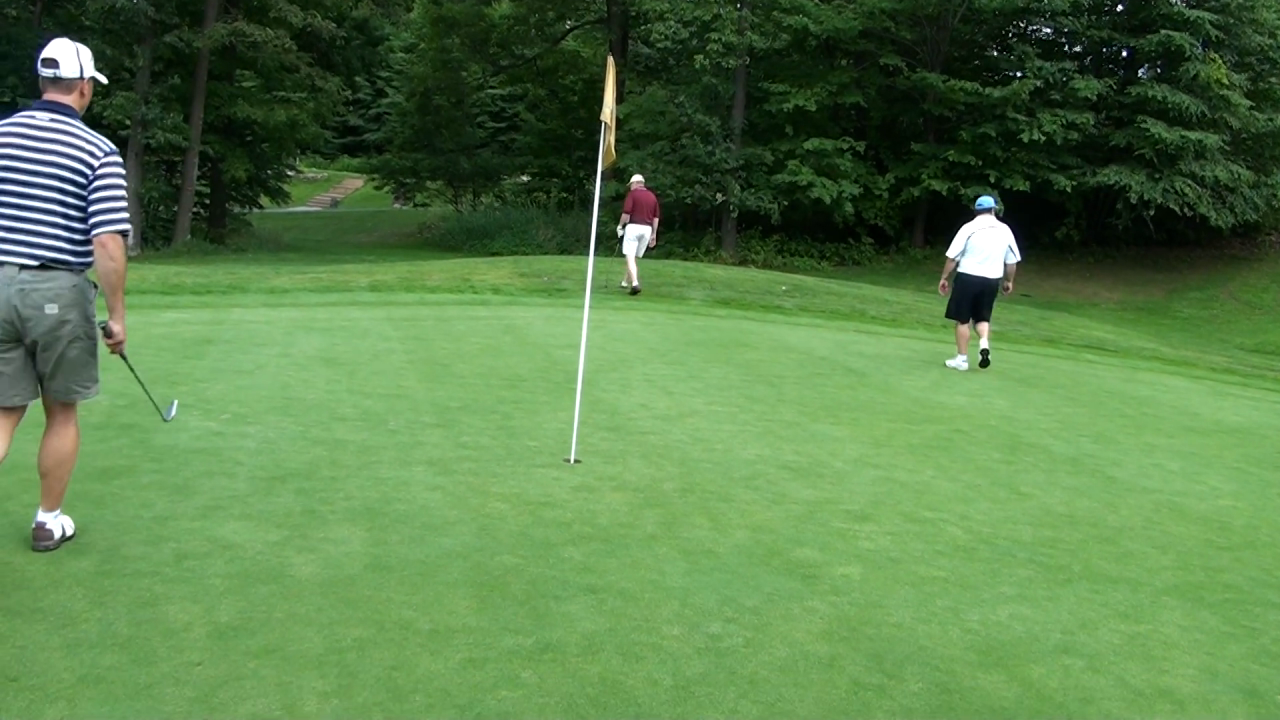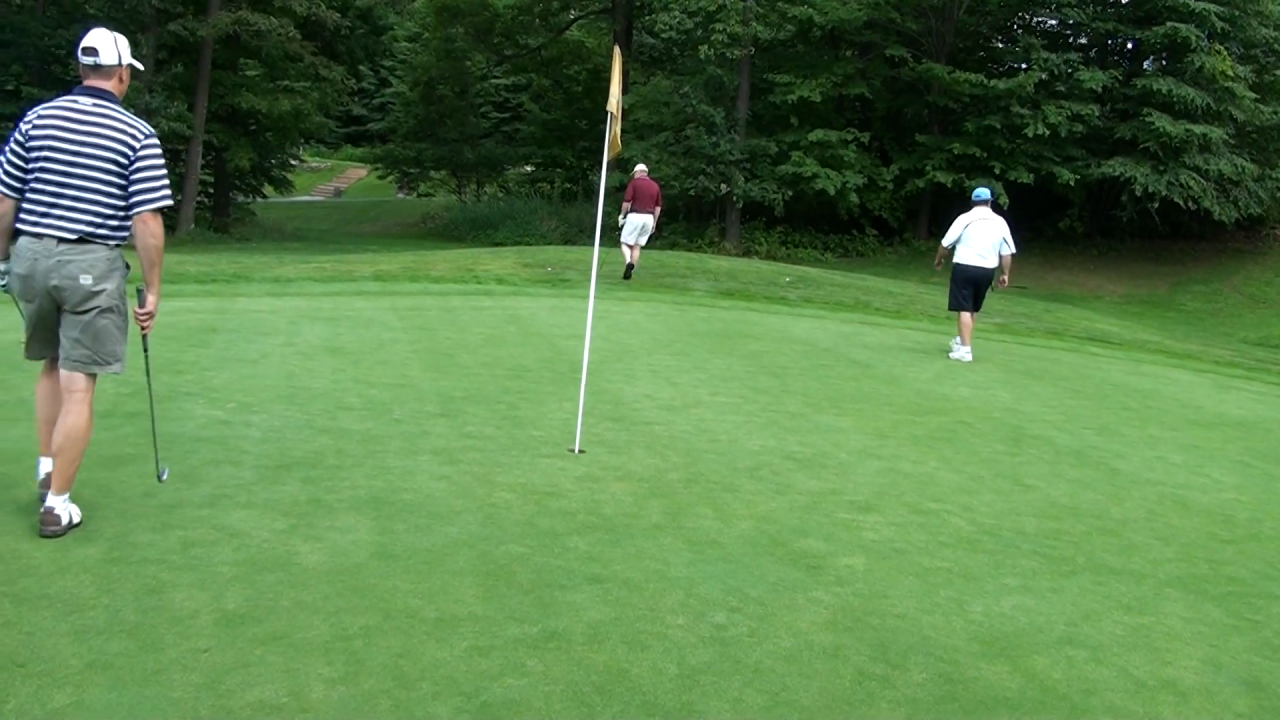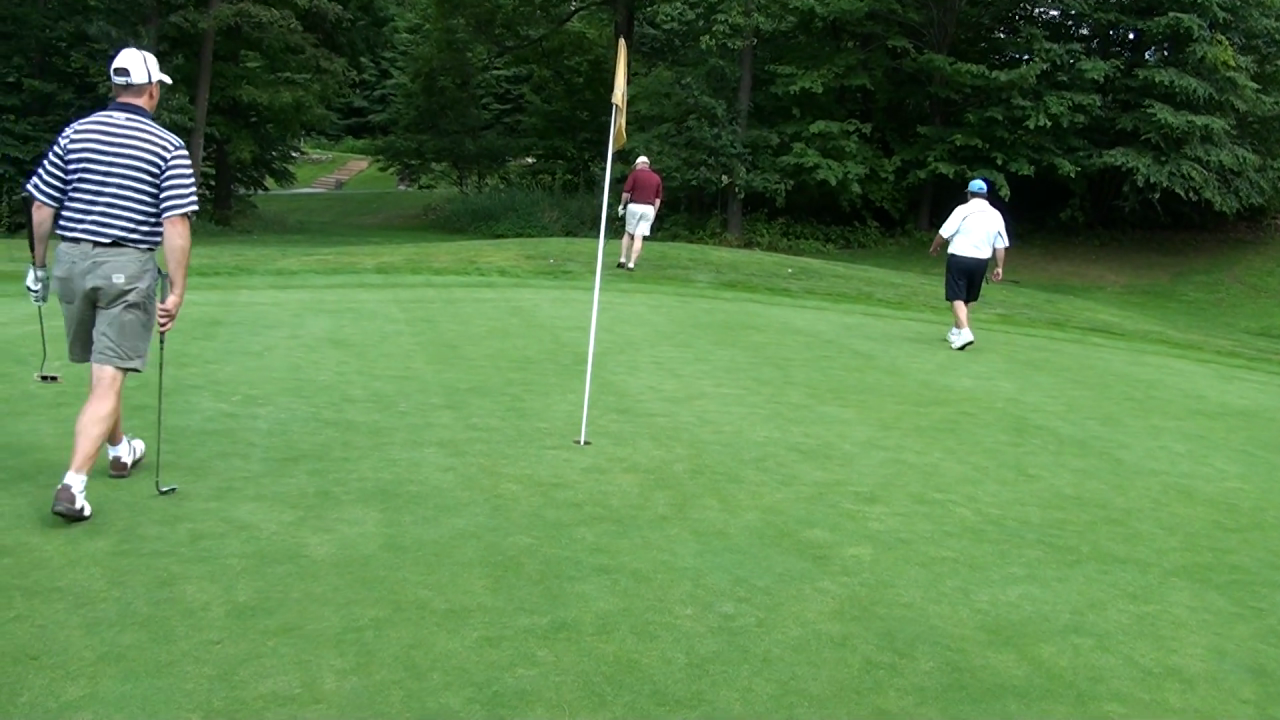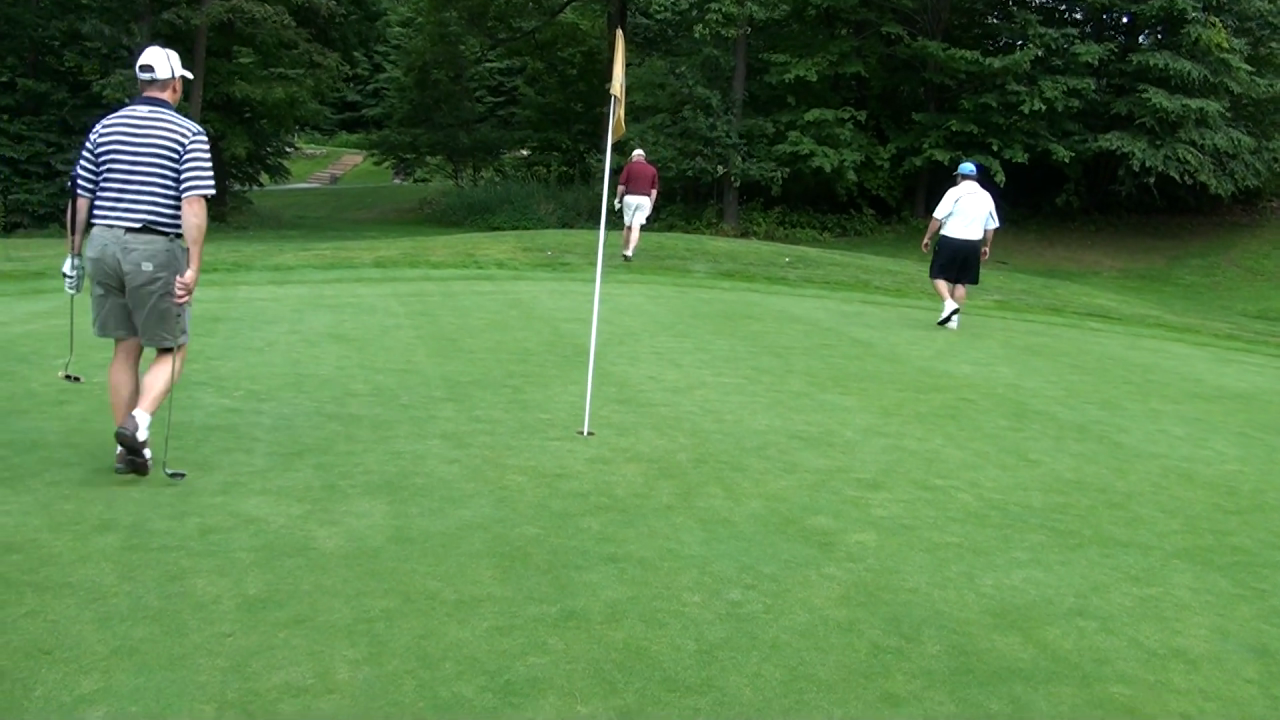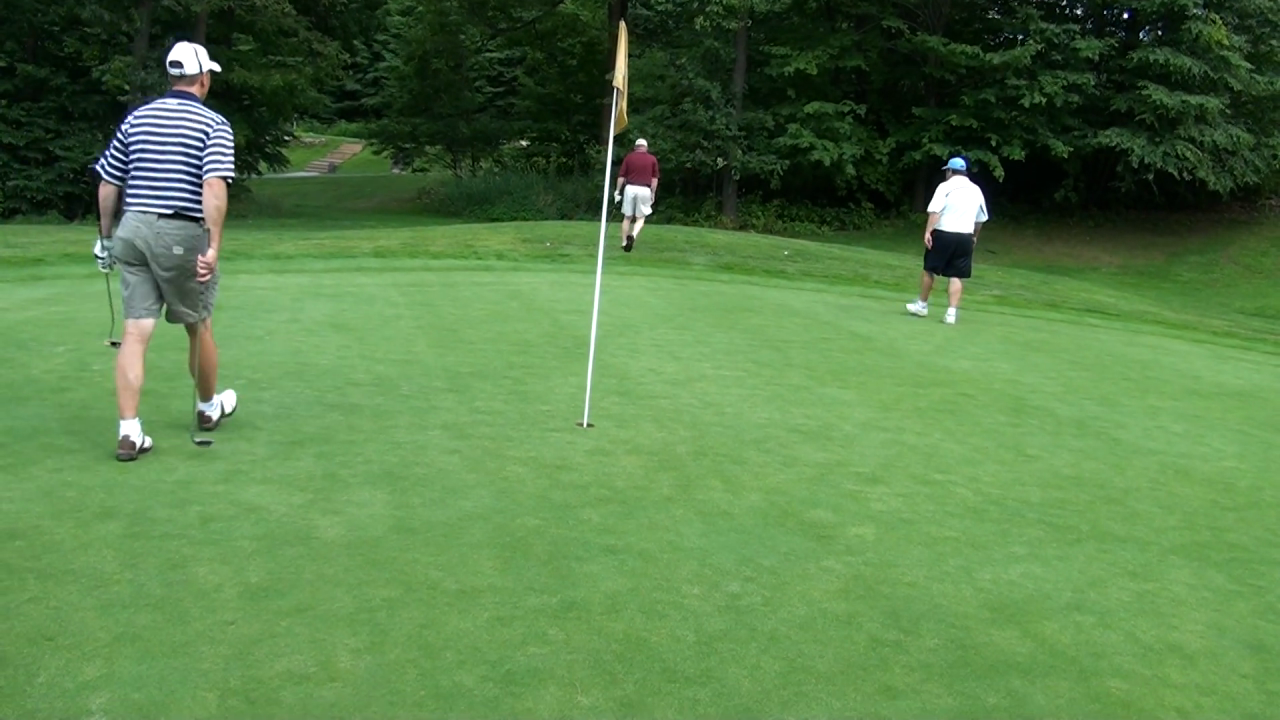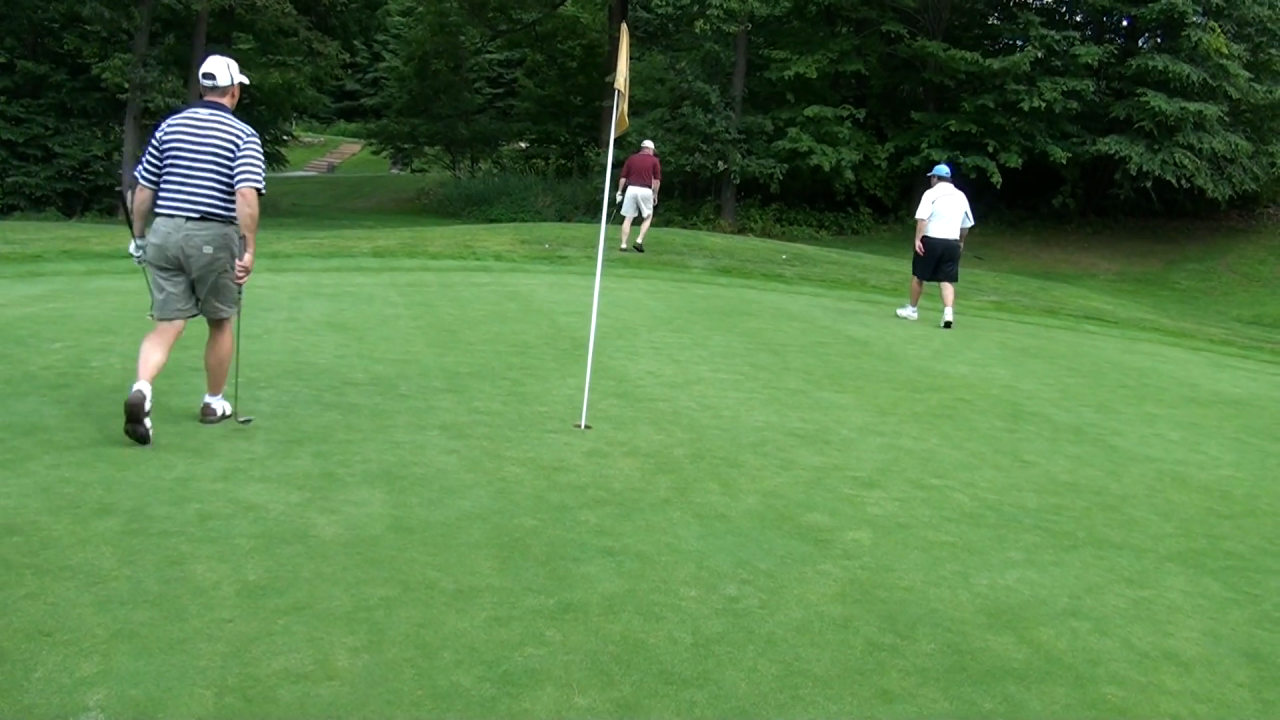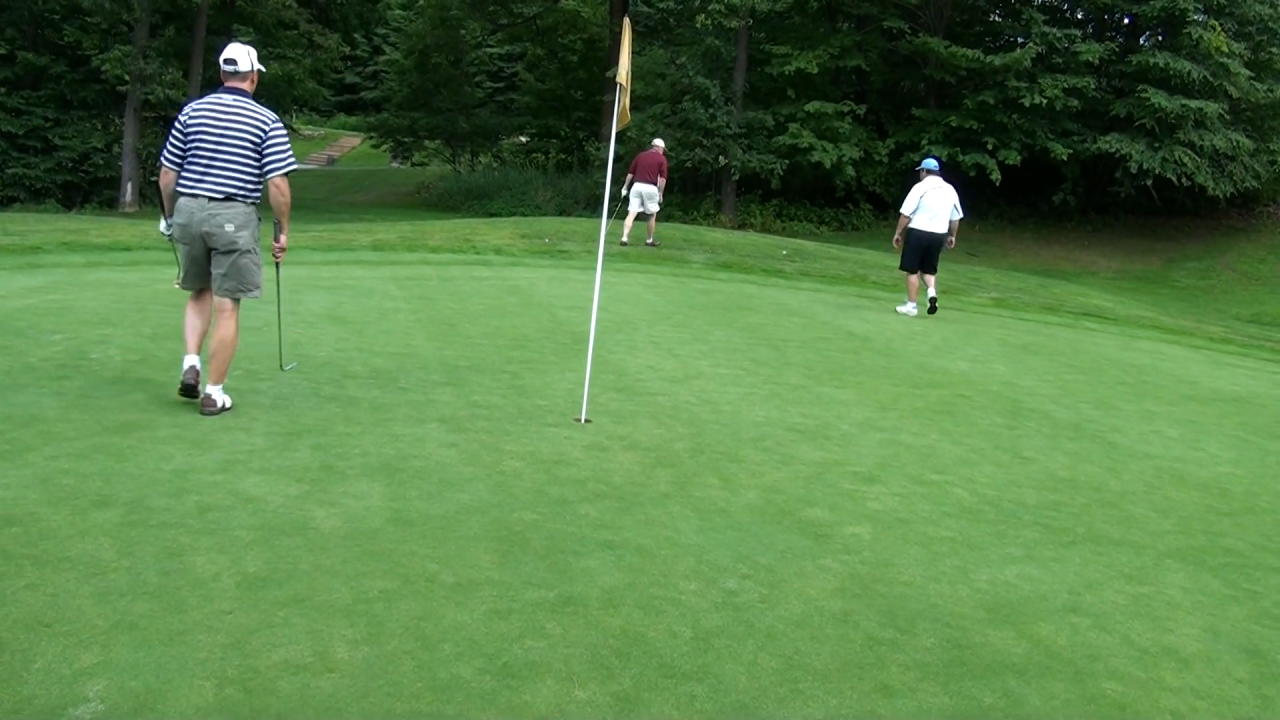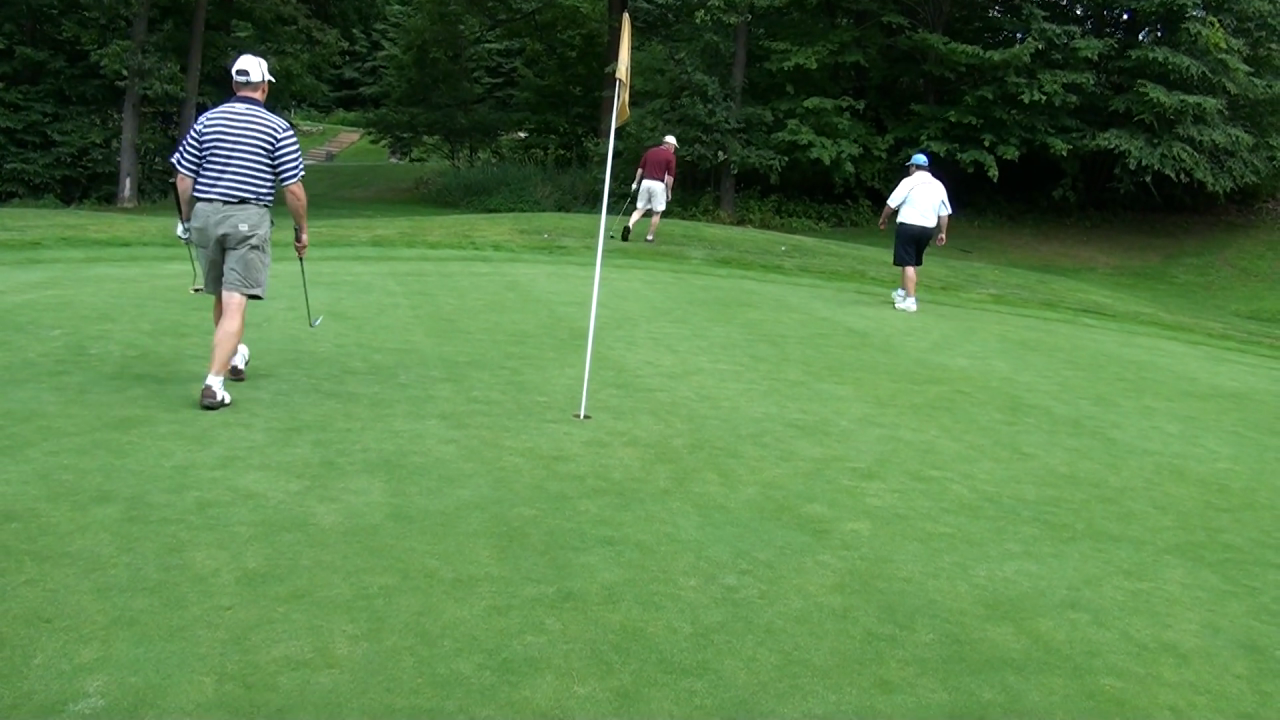
dt=0.2s
person 1, frame 1
right shoulder: (98, 150)
right elbow: (109, 242)
right wrist: (118, 314)
right hip: (58, 294)
right knee: (61, 413)
right ankle: (49, 520)
person 1, frame 2
right shoulder: (138, 134)
right elbow: (147, 220)
right wrist: (153, 289)
right hip: (94, 268)
left knee: (53, 369)
right knee: (77, 389)
left ankle: (47, 467)
right ankle: (56, 504)
person 1, frame 3
left shoulder: (75, 132)
right shoulder: (169, 145)
left elbow: (42, 206)
right elbow: (176, 224)
left wrist: (37, 265)
right wrist: (177, 291)
left hip: (73, 263)
right hip: (128, 268)
left knee: (104, 367)
right knee: (109, 384)
left ankle: (118, 450)
right ankle: (71, 486)
person 1, frame 4
left shoulder: (104, 127)
right shoulder: (189, 134)
left elbow: (81, 199)
right elbow: (194, 205)
left wrist: (75, 254)
right wrist: (192, 268)
left hip: (105, 247)
right hip: (156, 253)
left knee: (125, 351)
right knee: (170, 354)
left ankle: (126, 445)
right ankle: (137, 423)
person 1, frame 5
left shoulder: (136, 118)
right shoulder: (214, 124)
left elbow: (108, 185)
right elbow: (214, 187)
left wrist: (105, 236)
right wrist: (214, 247)
left hip: (134, 232)
right hip: (182, 236)
left knee: (136, 335)
right knee: (198, 327)
left ankle: (129, 431)
right ankle: (211, 405)
person 1, frame 6
left shoulder: (170, 126)
right shoulder: (244, 134)
left elbow: (143, 189)
right elbow: (246, 196)
left wrist: (139, 237)
right wrist: (248, 251)
left hip: (166, 234)
right hip: (213, 239)
left knee: (165, 328)
right knee: (220, 324)
left ankle: (140, 394)
right ankle: (214, 402)
person 1, frame 7
left shoulder: (192, 111)
right shoulder: (267, 120)
left elbow: (168, 171)
right elbow: (278, 183)
left wrist: (168, 215)
right wrist: (283, 231)
left hip: (190, 213)
right hip: (234, 219)
left knee: (199, 296)
right knee: (226, 308)
left ankle: (191, 365)
right ankle: (213, 392)
person 1, frame 8
left shoulder: (206, 120)
right shoulder: (278, 127)
left elbow: (184, 177)
right elbow: (293, 187)
left wrist: (185, 219)
right wrist: (302, 229)
left hip: (207, 217)
right hip: (248, 220)
left knee: (222, 296)
right knee: (234, 305)
left ankle: (234, 358)
right ankle: (212, 384)
person 2, frame 1
left shoulder: (969, 228)
right shoulder: (1005, 231)
left elbow: (952, 257)
right elbow: (1012, 261)
left wrist: (944, 278)
right wrist: (1008, 281)
left hip: (968, 279)
right hip: (991, 281)
left knee: (962, 320)
right knee: (982, 319)
left ankle: (962, 359)
right ankle: (984, 343)
person 2, frame 2
left shoulder: (965, 219)
right shoulder: (1000, 223)
left elbow: (946, 243)
right elbow: (1006, 253)
left wrist: (938, 259)
right wrist: (1005, 274)
left hip: (964, 269)
right hip: (986, 271)
left knee: (964, 310)
right knee: (971, 309)
left ankle: (965, 350)
right ankle: (960, 341)
person 2, frame 3
left shoulder: (962, 210)
right shoulder: (996, 215)
left elbow: (944, 234)
right elbow: (1000, 246)
left wrist: (933, 247)
right wrist: (999, 267)
left hip: (959, 260)
right hip: (980, 262)
left knee: (957, 299)
right knee: (966, 299)
left ankle: (965, 332)
right ankle: (956, 332)
person 2, frame 4
left shoulder: (955, 192)
right shoulder: (986, 197)
left elbow: (938, 217)
right elbow: (990, 227)
left wrist: (927, 237)
right wrist: (986, 247)
left hip: (950, 241)
right hip: (973, 244)
left knee: (937, 276)
right knee: (961, 282)
left ankle: (949, 304)
right ankle: (953, 319)
person 2, frame 5
left shoulder: (946, 187)
right shoulder: (976, 191)
left elbow: (935, 211)
right elbow: (981, 218)
left wrist: (928, 232)
right wrist: (974, 236)
left hip: (943, 235)
right hip: (965, 238)
left knee: (929, 270)
right knee: (957, 276)
left ankle: (922, 305)
right ankle: (952, 312)
person 2, frame 6
left shoulder: (932, 194)
right shoulder: (961, 197)
left elbow: (922, 218)
right elbow: (966, 224)
left wrist: (917, 239)
right wrist: (960, 241)
left hip: (930, 241)
right hip: (950, 243)
left knee: (919, 276)
right knee: (947, 281)
left ankle: (912, 310)
right ankle: (949, 312)
person 2, frame 7
left shoulder: (920, 188)
right shoulder: (950, 190)
left elbow: (905, 213)
right elbow: (955, 217)
left wrist: (898, 233)
right wrist: (952, 236)
left hip: (918, 233)
right hip: (938, 236)
left knee: (912, 270)
right knee: (929, 270)
left ankle: (911, 305)
right ankle: (931, 292)
person 2, frame 8
left shoulder: (909, 182)
right shoulder: (938, 186)
left elbow: (891, 204)
right elbow: (944, 213)
left wrist: (883, 219)
right wrist: (942, 232)
left hip: (907, 227)
right hip: (927, 230)
left knee: (908, 264)
right knee: (912, 263)
left ankle: (911, 301)
right ankle: (902, 293)
